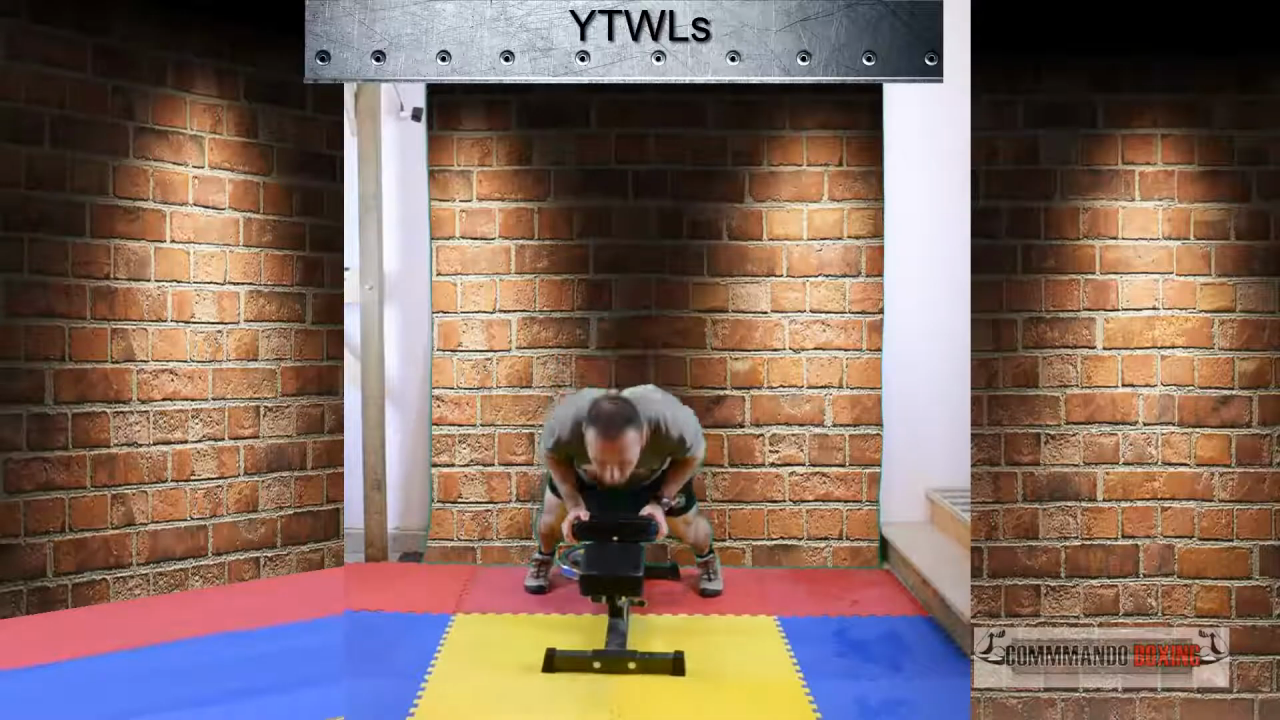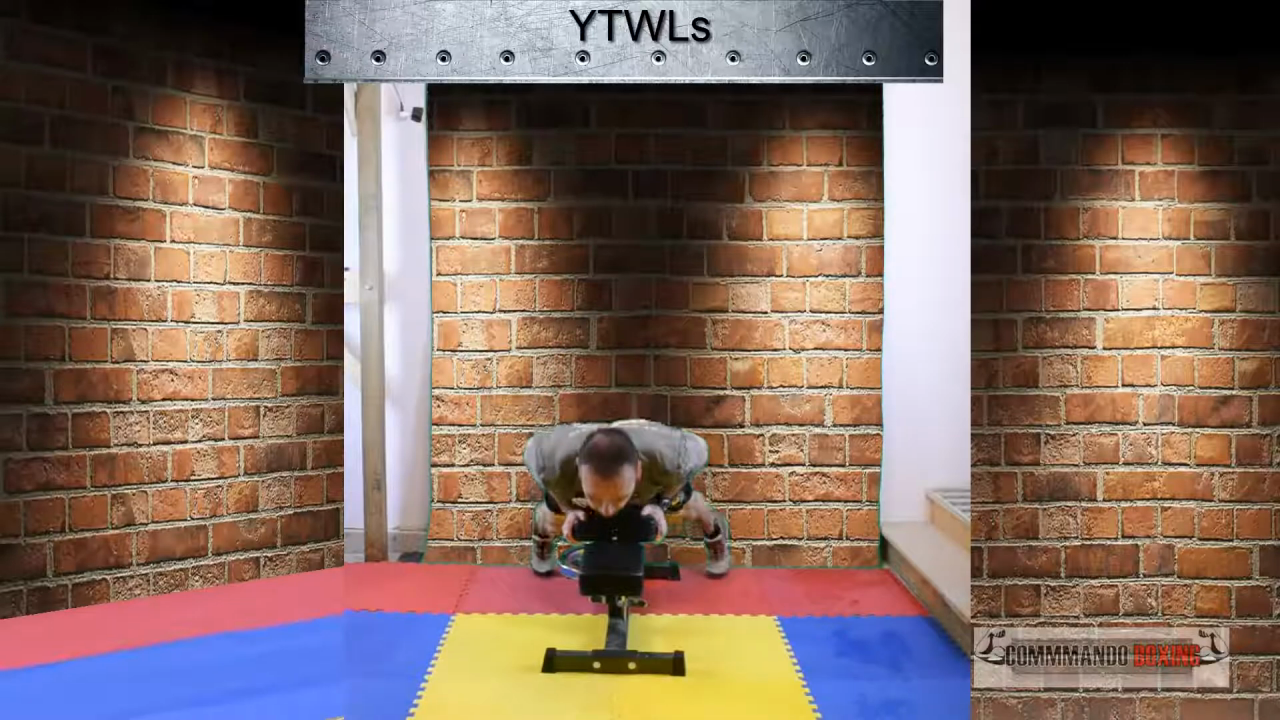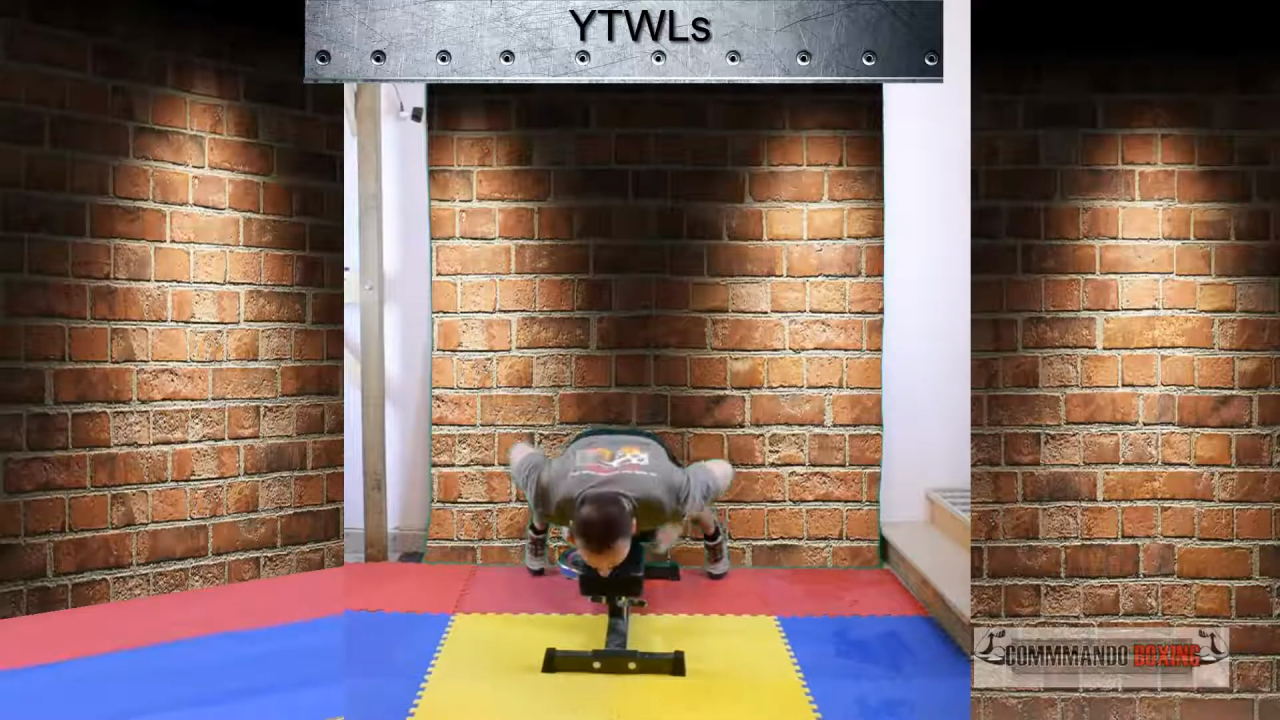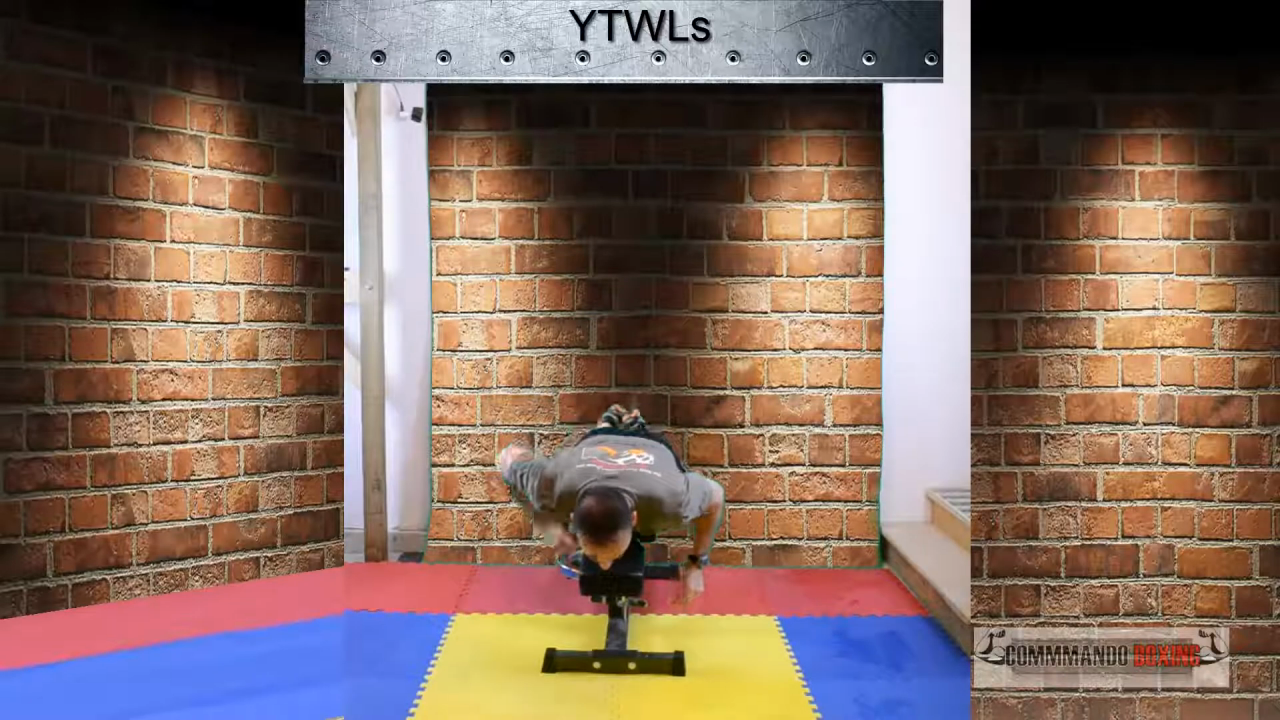
dt=1s
person 1, frame 1
left shoulder: (674, 425)
right shoulder: (563, 426)
left elbow: (693, 456)
right elbow: (552, 457)
left wrist: (661, 501)
right wrist: (574, 504)
left knee: (685, 528)
right knee: (553, 521)
left ankle: (706, 557)
right ankle: (543, 557)
person 1, frame 2
left shoulder: (668, 456)
right shoulder: (554, 461)
left elbow: (699, 447)
right elbow: (533, 448)
left wrist: (661, 503)
right wrist: (568, 507)
left knee: (688, 508)
right knee: (553, 523)
left ankle: (713, 529)
right ankle: (542, 536)
person 1, frame 3
left shoulder: (668, 497)
right shoulder: (551, 496)
left elbow: (723, 470)
right elbow: (519, 452)
left wrist: (678, 522)
left ankle: (712, 534)
right ankle: (538, 529)
person 1, frame 4
left shoulder: (667, 500)
right shoulder: (554, 491)
left elbow: (715, 496)
right elbow: (508, 457)
left wrist: (697, 564)
right wrist: (548, 523)
left ankle: (636, 430)
right ankle: (608, 424)
